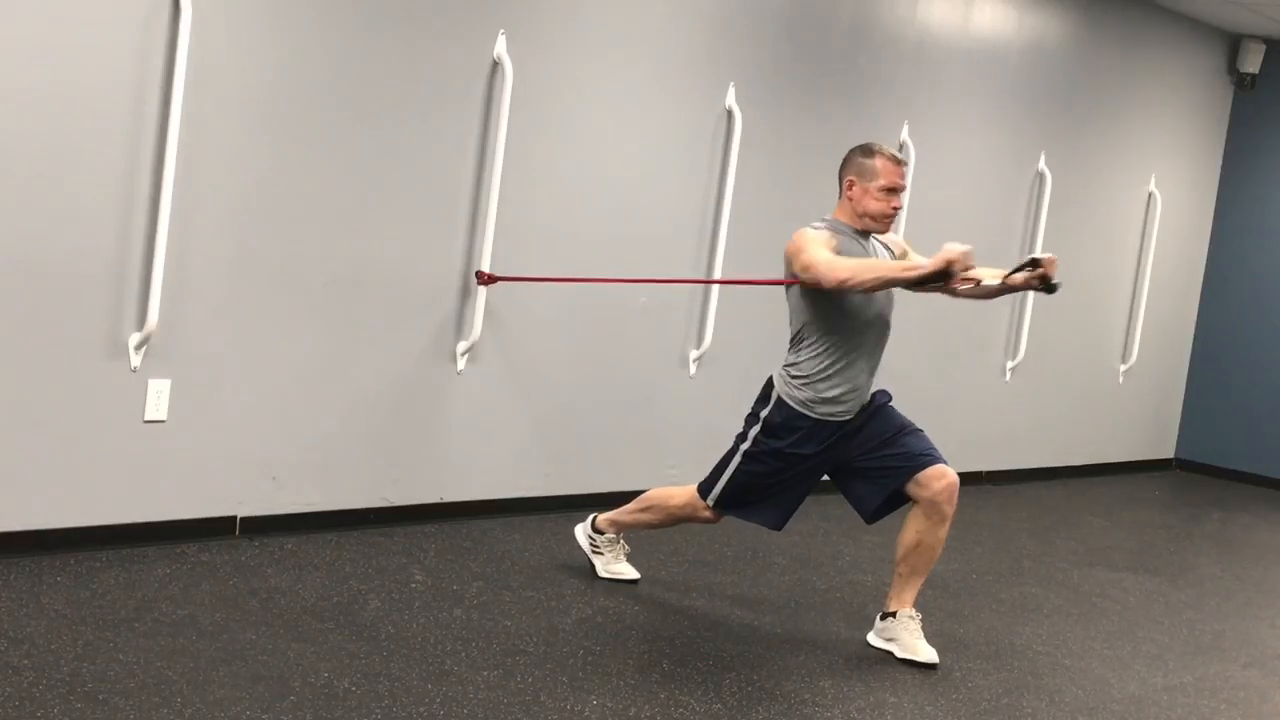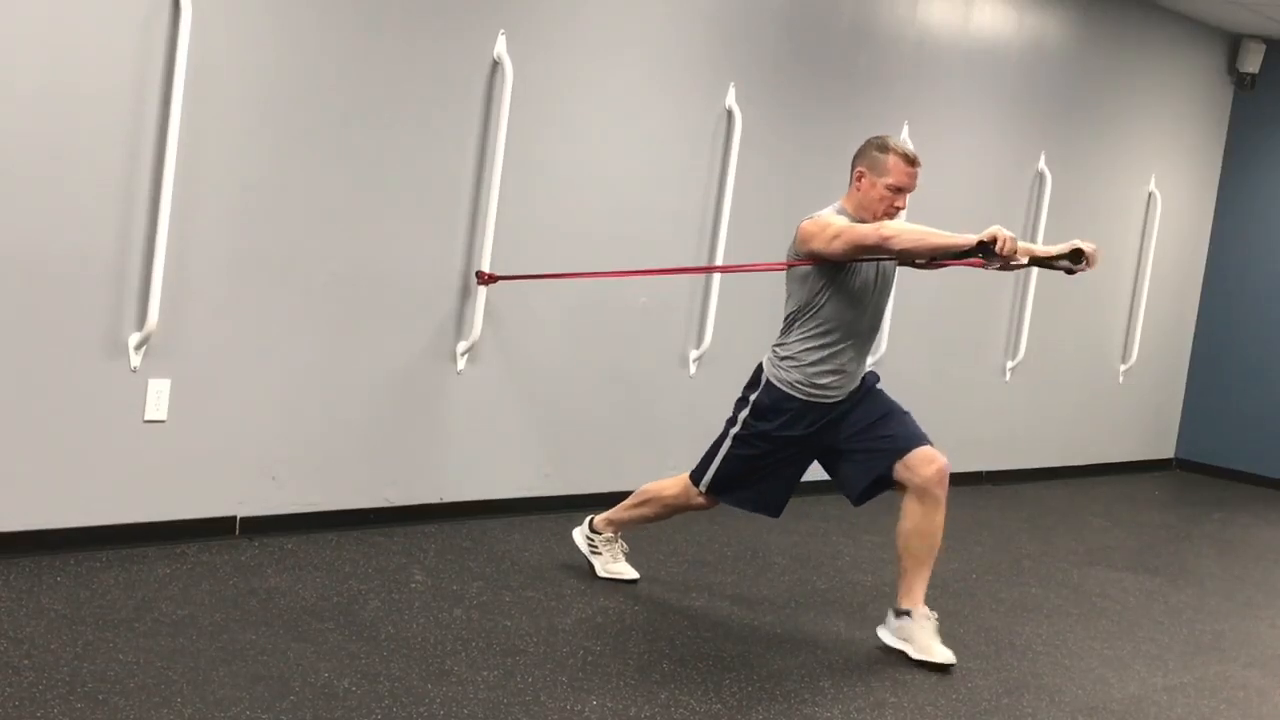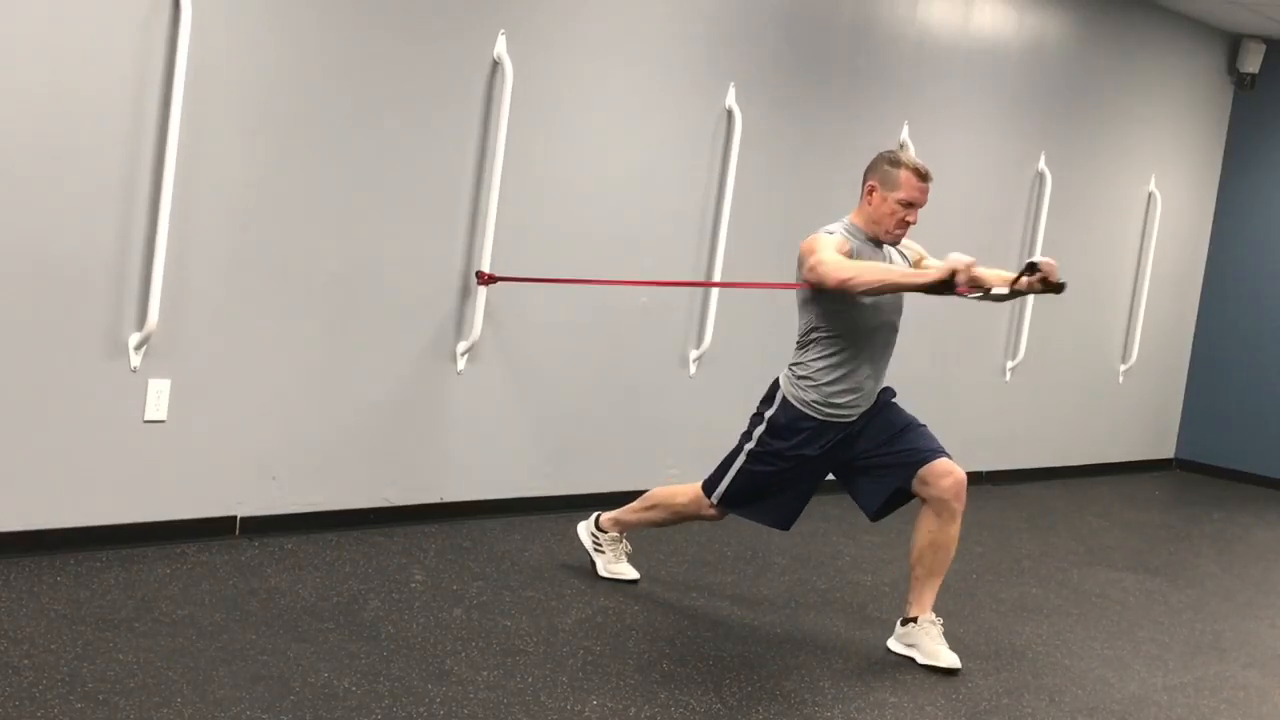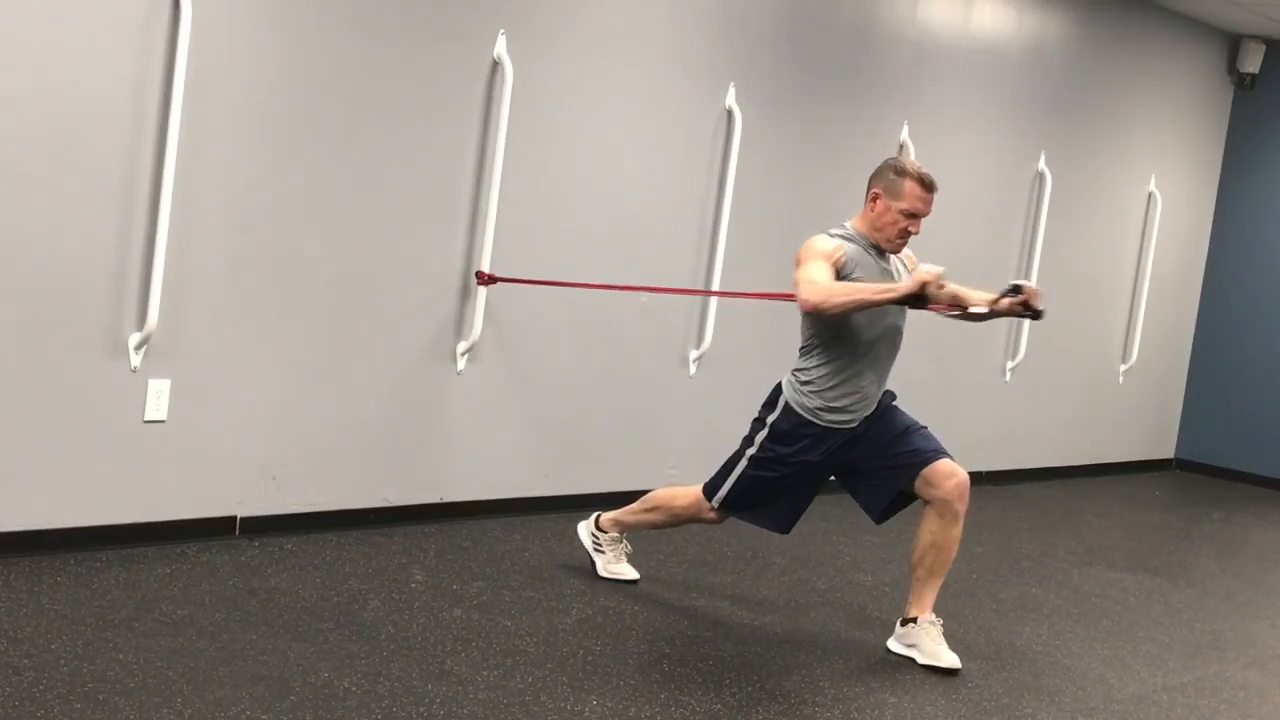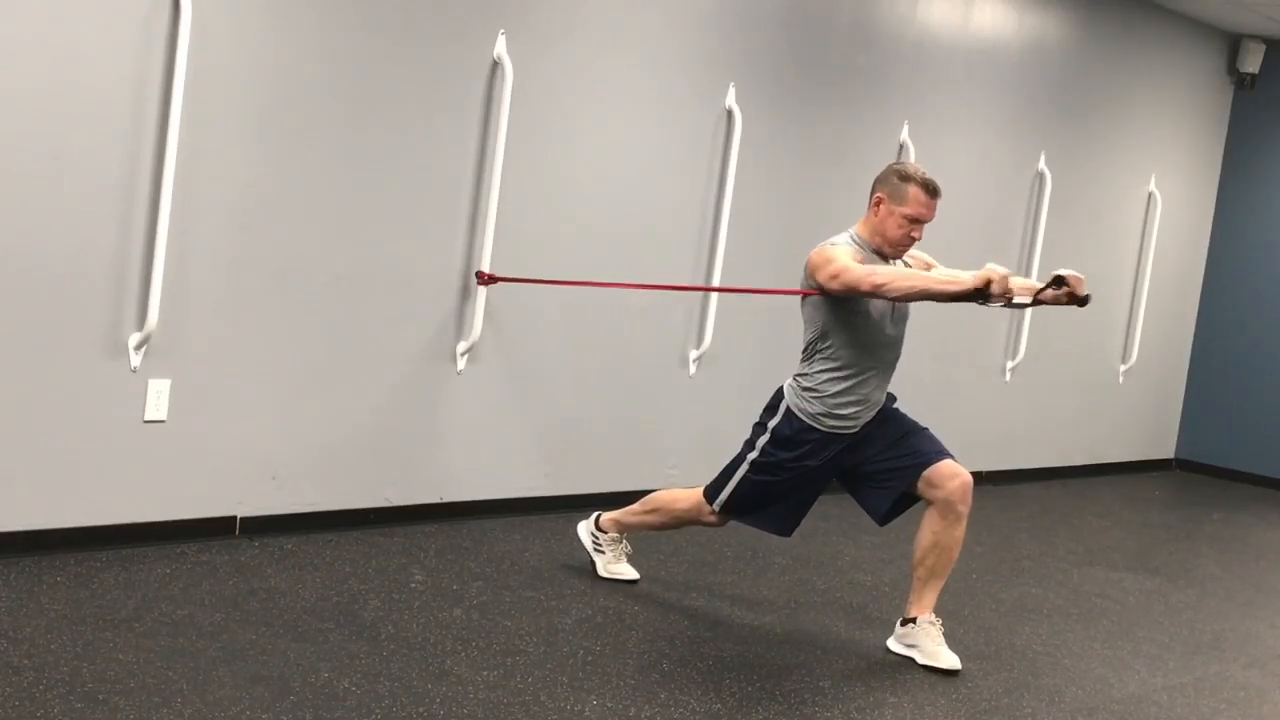
dt=0.7s
person 1, frame 1
left shoulder: (888, 246)
right shoulder: (811, 242)
left elbow: (955, 278)
right elbow: (842, 276)
left wrist: (1018, 279)
right wrist: (932, 266)
left hip: (859, 412)
right hip: (796, 414)
left knee: (940, 487)
right knee: (707, 506)
left ankle: (895, 619)
right ankle: (603, 529)
person 1, frame 2
left shoulder: (889, 231)
right shoulder: (819, 229)
left elbow: (953, 249)
right elbow: (884, 240)
left wrist: (1049, 252)
right wrist: (976, 240)
left hip: (849, 395)
right hip: (785, 397)
left knee: (929, 473)
right knee: (701, 492)
left ankle: (909, 617)
right ankle: (601, 529)
person 1, frame 3
left shoulder: (901, 250)
right shoulder: (829, 243)
left elbow: (969, 278)
right elbow: (842, 278)
left wrist: (1022, 280)
right wrist: (919, 276)
left hip: (868, 412)
right hip: (802, 414)
left knee: (947, 485)
right knee: (711, 502)
left ankle: (915, 626)
right ankle: (605, 527)
person 1, frame 4
left shoulder: (899, 257)
right shoulder: (828, 249)
left elbow: (951, 298)
right elbow: (815, 299)
left wrist: (997, 304)
right wrist: (900, 289)
left hip: (870, 417)
right hip: (803, 419)
left knee: (951, 487)
right knee: (713, 506)
left ankle: (916, 625)
right ankle: (606, 527)
person 1, frame 5
left shoulder: (908, 261)
right shoulder: (833, 255)
left elbow: (976, 283)
right elbow: (874, 283)
left wrist: (1043, 292)
right wrist: (966, 282)
left hip: (870, 419)
right hip: (805, 423)
left knee: (953, 487)
right knee: (713, 509)
left ankle: (916, 626)
right ankle: (605, 527)
